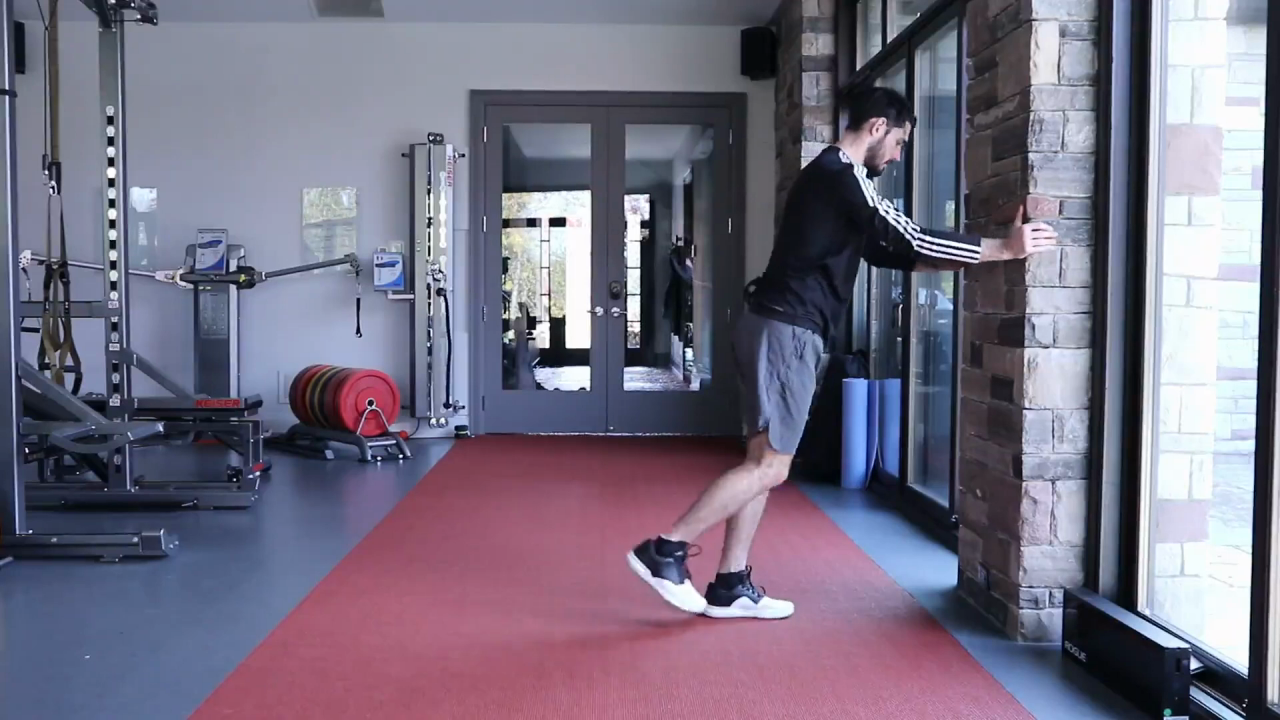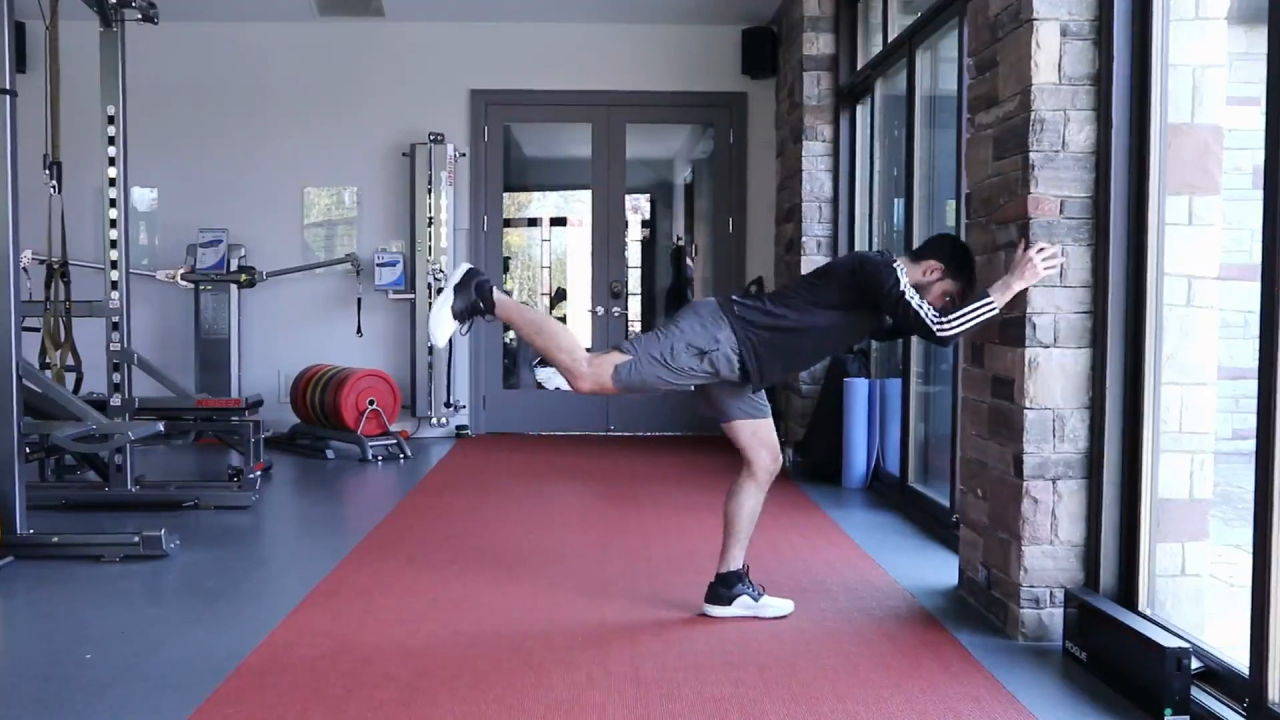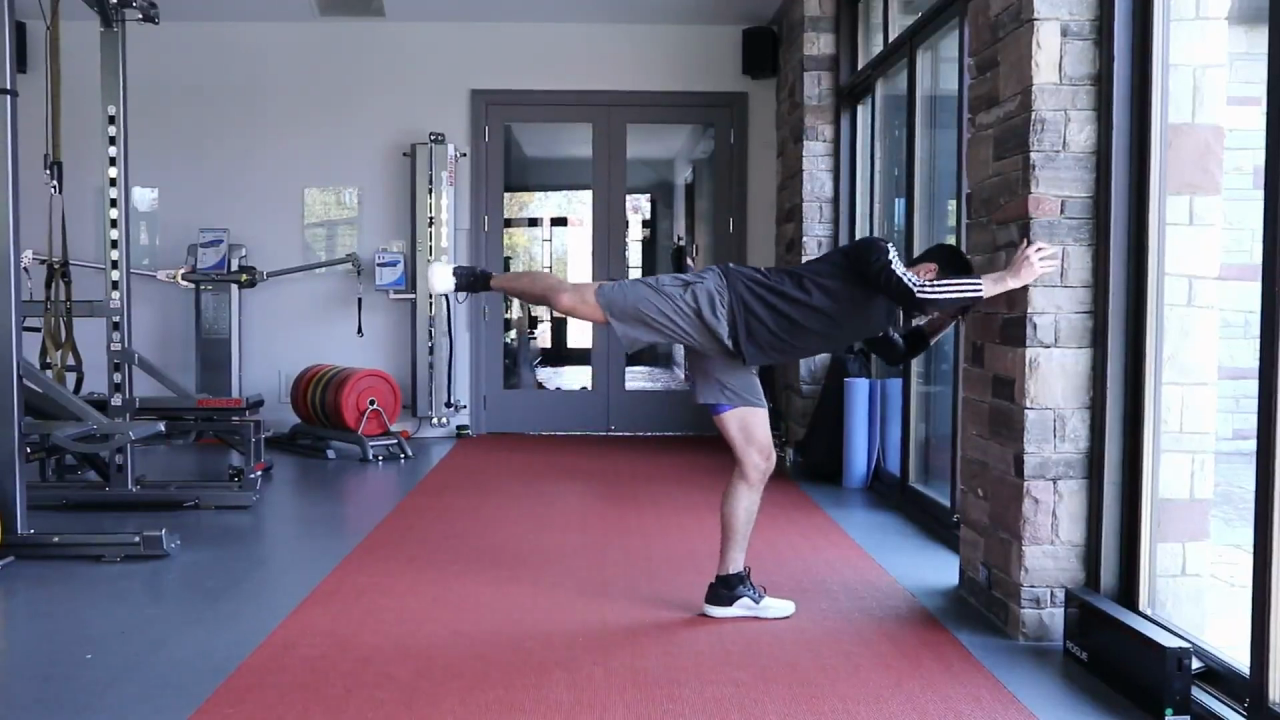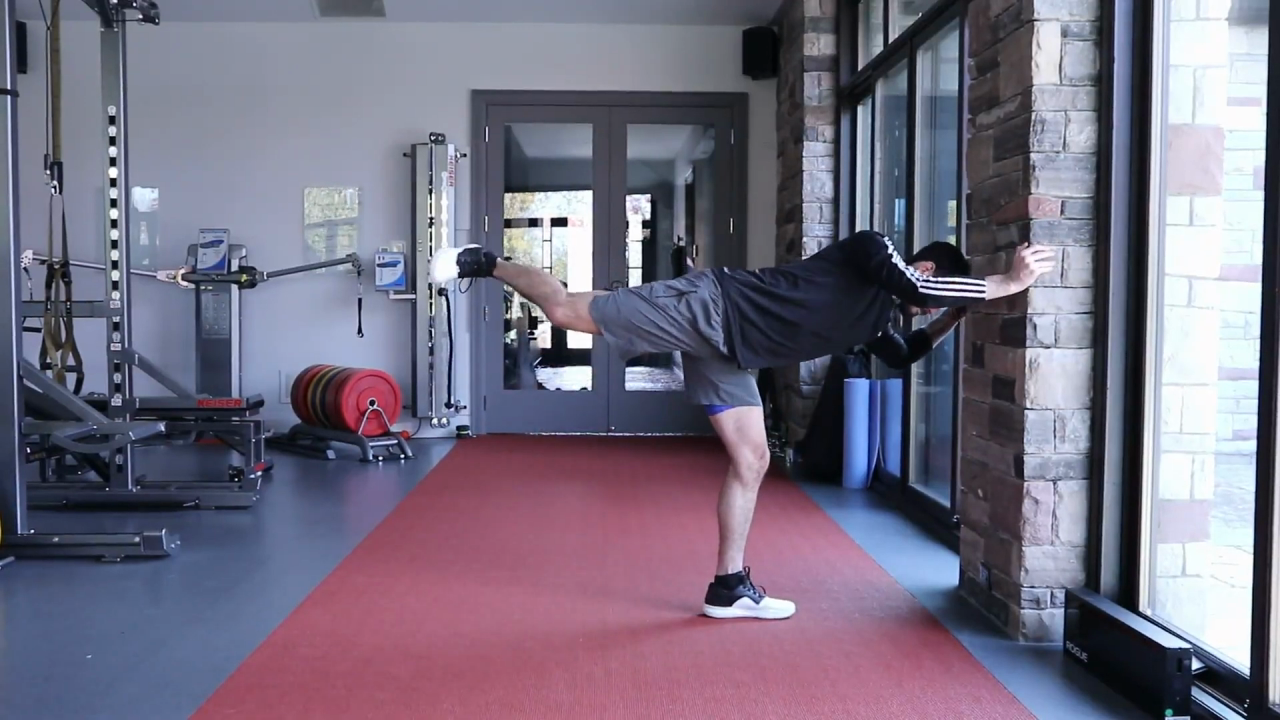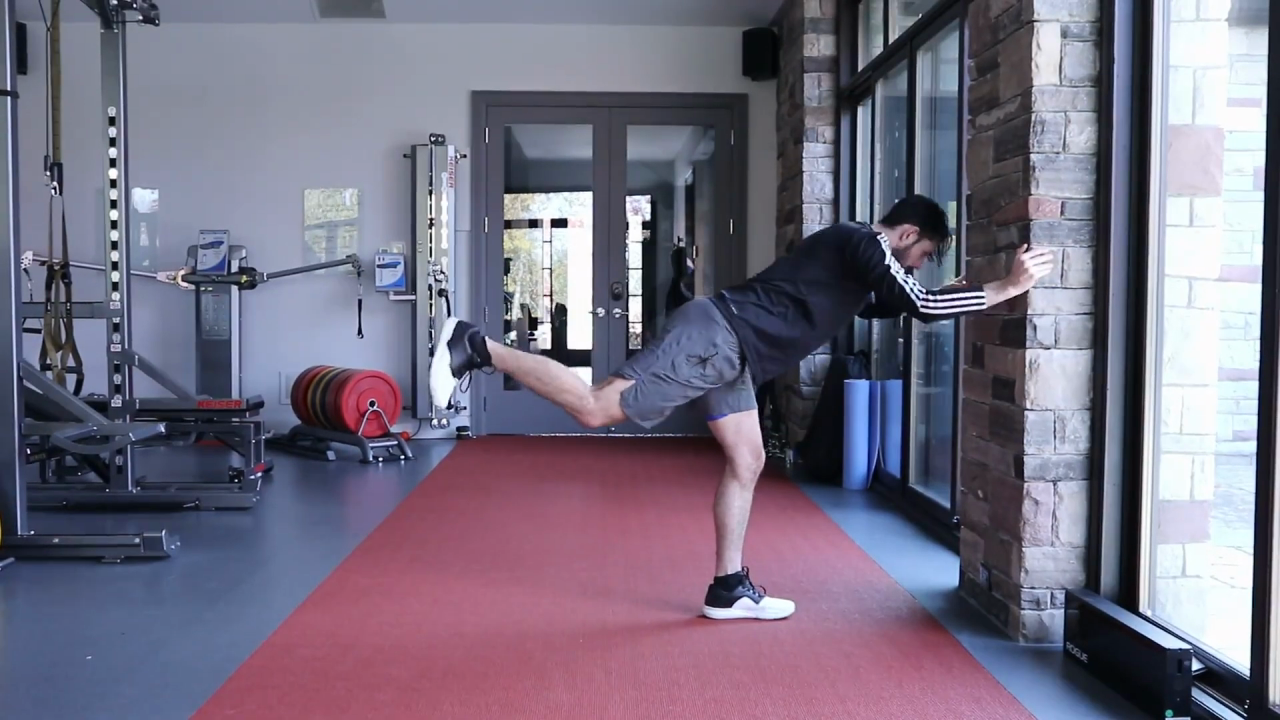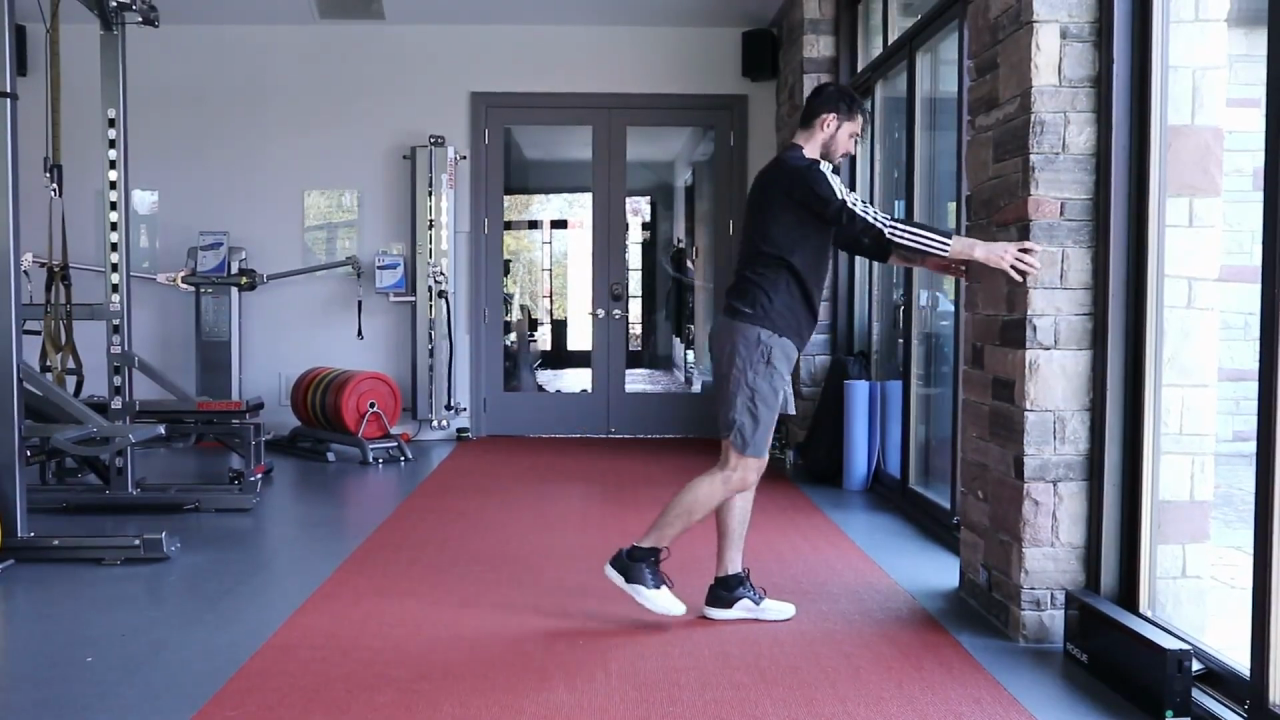
dt=0.7s
person 1, frame 1
left shoulder: (833, 176)
right shoulder: (840, 175)
left elbow: (886, 251)
right elbow: (910, 238)
left wrist: (964, 256)
right wrist: (1004, 247)
left hip: (788, 332)
right hip: (786, 332)
left knee: (764, 461)
right knee: (769, 464)
left ankle: (728, 587)
right ankle: (667, 549)
person 1, frame 2
left shoulder: (880, 288)
right shoulder: (881, 271)
left elbow: (906, 328)
right elbow: (938, 330)
left wrist: (977, 301)
right wrist: (1013, 283)
left hip: (732, 361)
right hip: (713, 338)
left knee: (764, 463)
right knee: (588, 373)
left ankle: (728, 584)
right ankle: (482, 297)
person 1, frame 3
left shoulder: (878, 309)
right shoulder: (876, 255)
left elbow: (901, 351)
right elbow: (919, 293)
left wrist: (948, 317)
right wrist: (1008, 279)
left hip: (729, 348)
right hip: (711, 303)
left knee: (757, 461)
right knee: (573, 299)
left ankle: (730, 586)
right ankle: (481, 278)
person 1, frame 4
left shoulder: (876, 310)
right shoulder: (872, 248)
left elbow: (904, 353)
right elbow: (923, 286)
left wrist: (954, 317)
right wrist: (1008, 282)
left hip: (725, 348)
right hip: (704, 308)
left knee: (751, 461)
right knee: (565, 310)
left ankle: (729, 587)
right ankle: (486, 262)
person 1, frame 5
left shoulder: (850, 247)
right shoulder: (864, 241)
left elbow: (873, 305)
right elbow: (916, 302)
left wrist: (949, 295)
right wrist: (1004, 288)
left hip: (726, 348)
right hip: (714, 339)
left knee: (747, 461)
right knee: (599, 405)
left ankle: (728, 588)
right ankle: (475, 351)
person 1, frame 6
left shoulder: (795, 175)
right shoulder: (800, 172)
left elbow: (856, 238)
right elbow: (879, 226)
left wrist: (929, 261)
right wrist: (978, 250)
left hip: (765, 334)
right hip: (759, 334)
left knee: (747, 468)
right knee: (740, 470)
left ankle: (729, 588)
right ankle: (638, 559)
